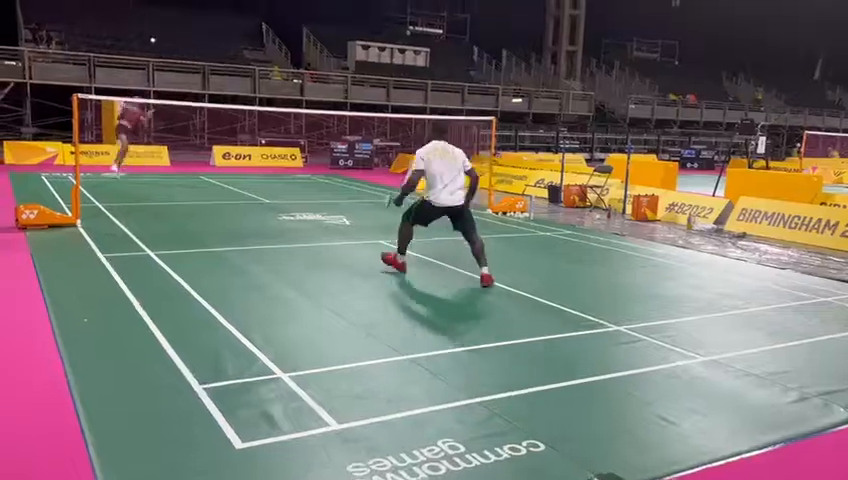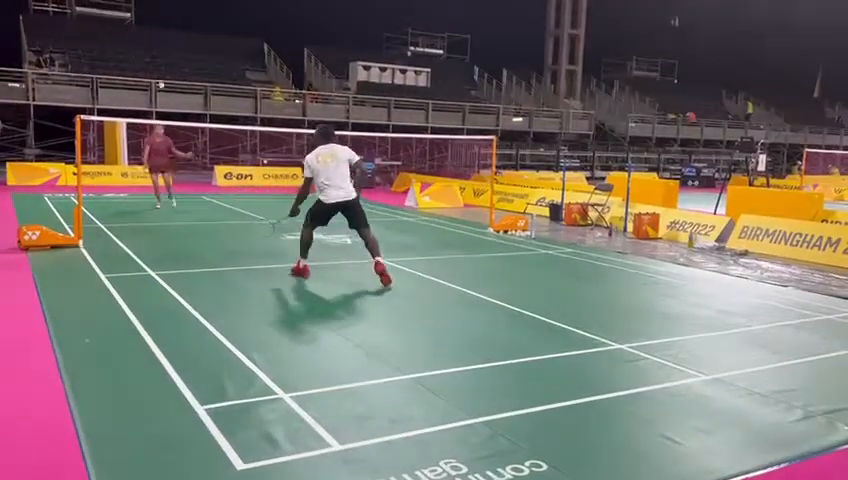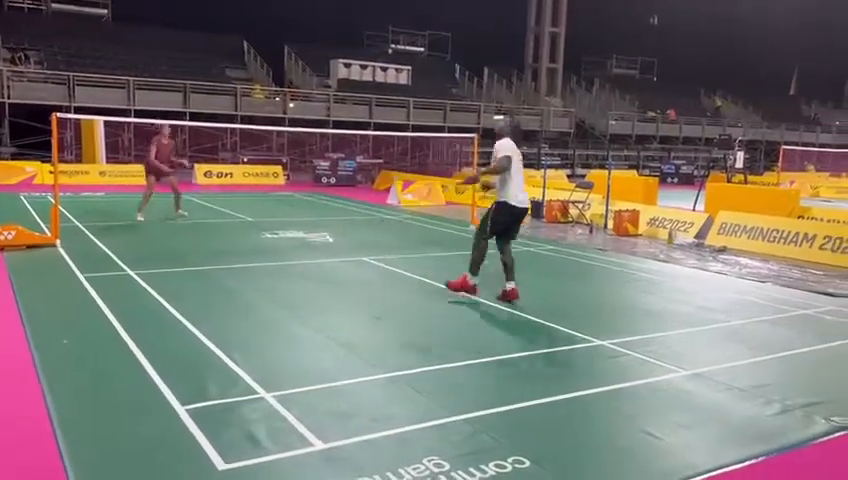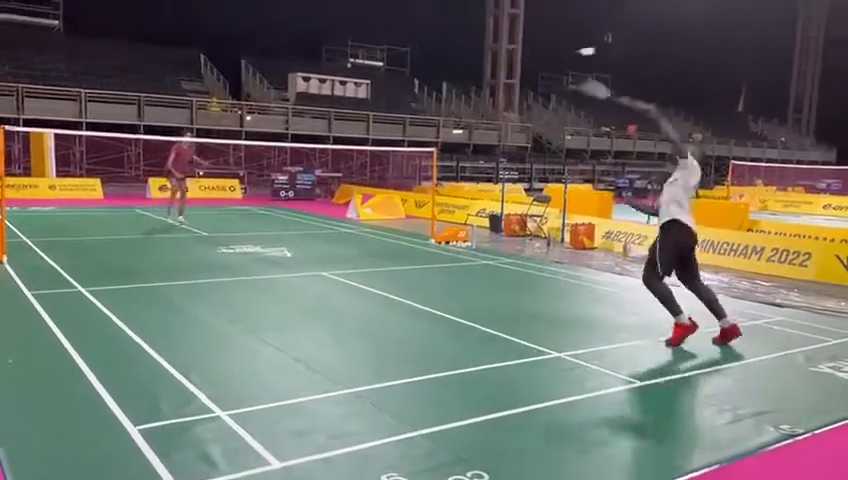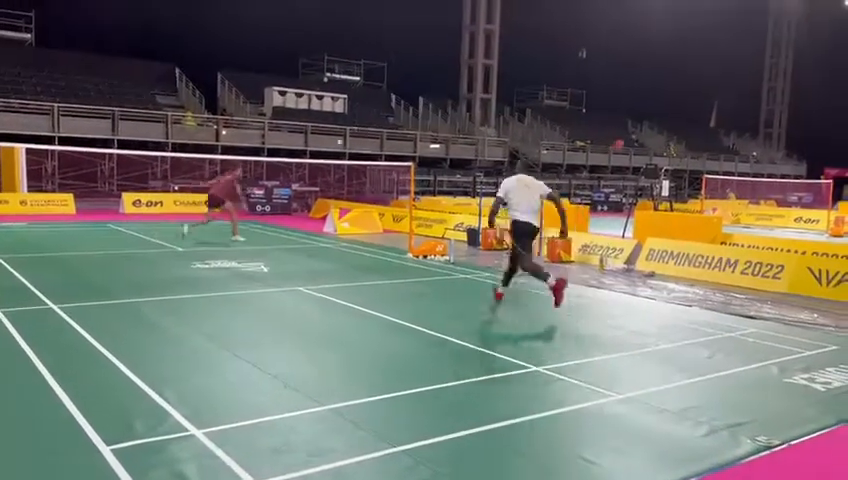
dt=1s
person 1, frame 1
left shoulder: (424, 152)
right shoulder: (457, 152)
left elbow: (413, 180)
right elbow: (474, 177)
left wrist: (400, 197)
right wrist: (467, 200)
left hip: (434, 201)
right hip: (458, 202)
left knee: (407, 221)
right knee: (472, 236)
left ankle: (399, 260)
right ankle: (485, 272)
person 1, frame 2
left shoulder: (311, 157)
right shoulder: (344, 151)
left elbow: (306, 187)
right elbow: (363, 169)
left wrist: (295, 206)
right wrist: (357, 188)
left hip: (326, 201)
right hip: (349, 199)
left knee: (308, 226)
right knee: (365, 232)
left ankle: (302, 265)
right ankle: (379, 263)
person 1, frame 3
left shoulder: (503, 144)
right shoulder: (512, 148)
left elbow: (505, 165)
left wrist: (479, 175)
right wrist: (494, 185)
left hip: (508, 203)
right hip: (521, 204)
left knee: (481, 238)
right knee: (504, 245)
left ankle: (470, 281)
right ankle: (510, 288)
person 1, frame 4
left shoulder: (690, 165)
right shoulder: (680, 176)
left elbow: (675, 140)
right elbow: (659, 210)
left wrist: (654, 113)
left hip: (675, 229)
right hip: (683, 231)
left knee: (651, 278)
right knee: (693, 282)
left ankle: (683, 322)
right ankle: (728, 325)
person 1, frame 5
left shoulder: (508, 182)
right shoulder: (538, 184)
left elbow: (495, 206)
right elbow: (557, 201)
left wrist: (491, 221)
right wrist: (563, 226)
left hip: (520, 224)
right hip: (533, 226)
left knee: (525, 262)
right knee: (514, 257)
left ankle: (554, 283)
right ankle: (501, 290)
